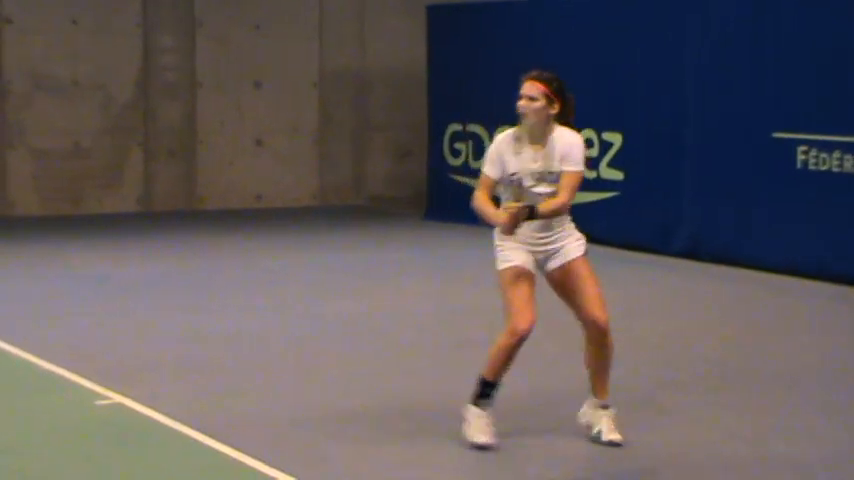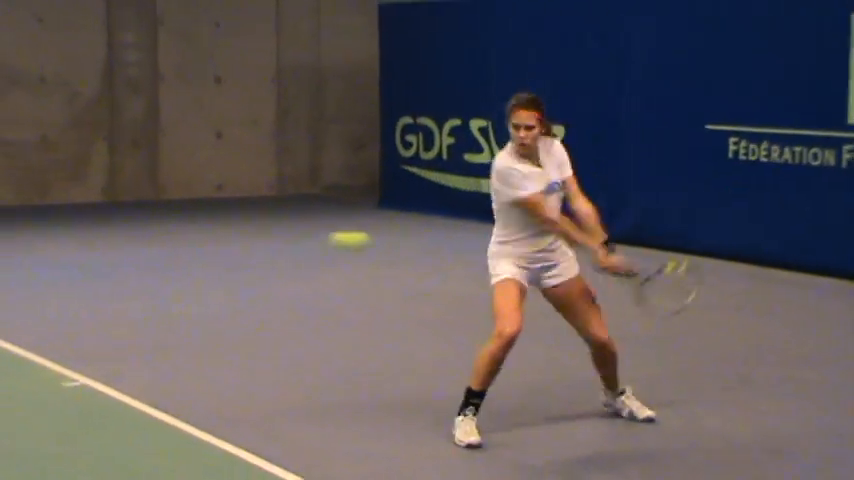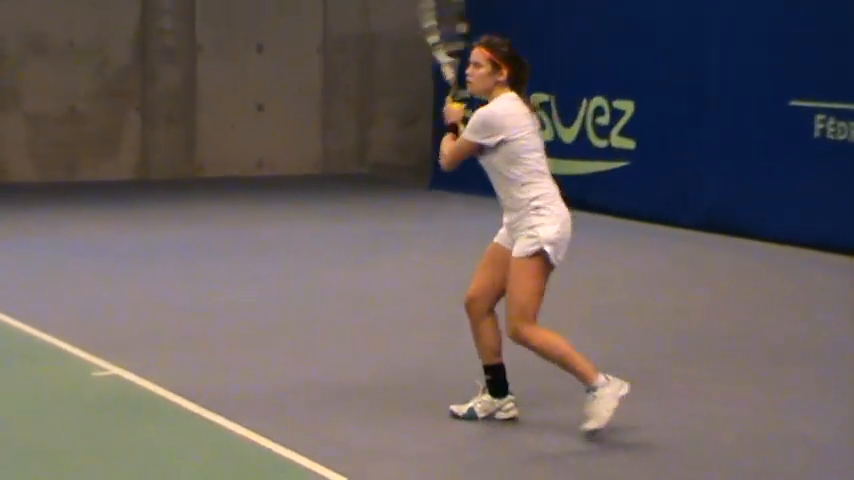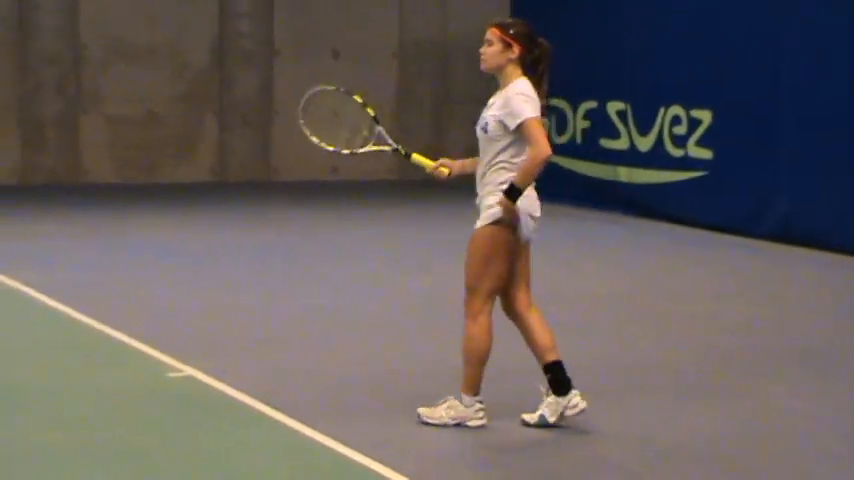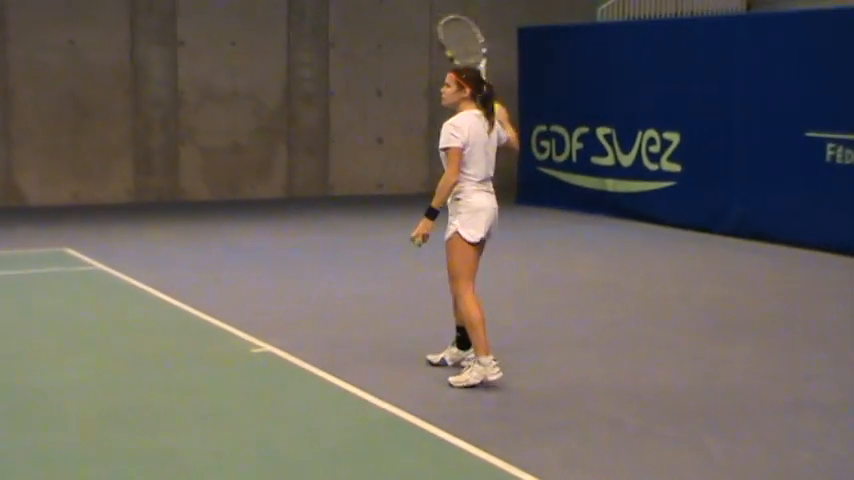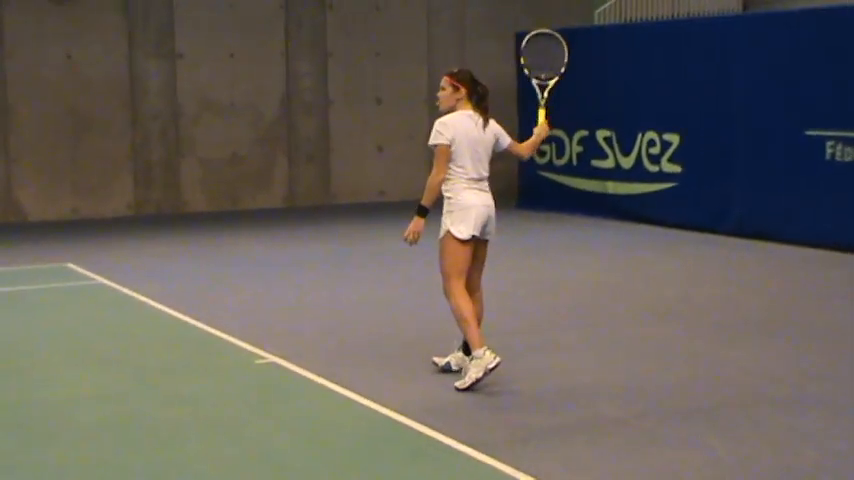
dt=0.7s
person 1, frame 1
left shoulder: (571, 141)
right shoulder: (504, 142)
left elbow: (564, 201)
right elbow: (481, 196)
left wrist: (527, 212)
right wrist: (499, 219)
left hip: (561, 241)
right hip: (516, 243)
left knee: (598, 322)
right knee: (520, 327)
left ankle: (598, 408)
right ankle: (479, 404)
person 1, frame 2
left shoulder: (554, 149)
right shoulder: (505, 165)
left elbow: (579, 203)
right elbow: (548, 218)
left wrist: (602, 245)
right wrist: (599, 252)
left hip: (553, 258)
right hip: (510, 258)
left knee: (599, 337)
right knee: (506, 333)
left ankle: (616, 395)
right ankle: (467, 412)
person 1, frame 3
left shoulder: (493, 114)
right shoulder: (511, 108)
left elbow: (448, 161)
left wrist: (451, 126)
right wrist: (464, 124)
left hip: (540, 224)
right hip: (519, 223)
left knee: (521, 327)
right knee: (476, 302)
left ankle: (600, 385)
right ankle: (497, 395)
person 1, frame 4
left shoulder: (516, 94)
right shoulder: (509, 93)
left elbow: (540, 152)
left wrist: (509, 195)
right wrist: (459, 166)
left hip: (505, 209)
right hip: (508, 209)
left knee: (476, 305)
right knee: (519, 304)
left ankle: (468, 403)
right ankle: (562, 394)
person 1, frame 5
left shoulder: (455, 125)
right shoulder: (490, 122)
left elbow: (451, 177)
right elbow: (515, 144)
left wrist: (429, 217)
right wrist: (505, 119)
left hip: (467, 207)
right hip: (486, 203)
left knee: (463, 288)
right knee: (459, 282)
left ankle: (485, 362)
right ankle: (462, 348)
person 1, frame 6
left shoulder: (446, 124)
right shoulder: (489, 125)
left elbow: (439, 175)
right elbow: (523, 152)
left wrist: (420, 215)
right wrist: (540, 134)
left hip: (461, 206)
right hip: (484, 205)
left knee: (454, 286)
right knee: (472, 286)
left ankle: (481, 354)
right ankle: (467, 353)
